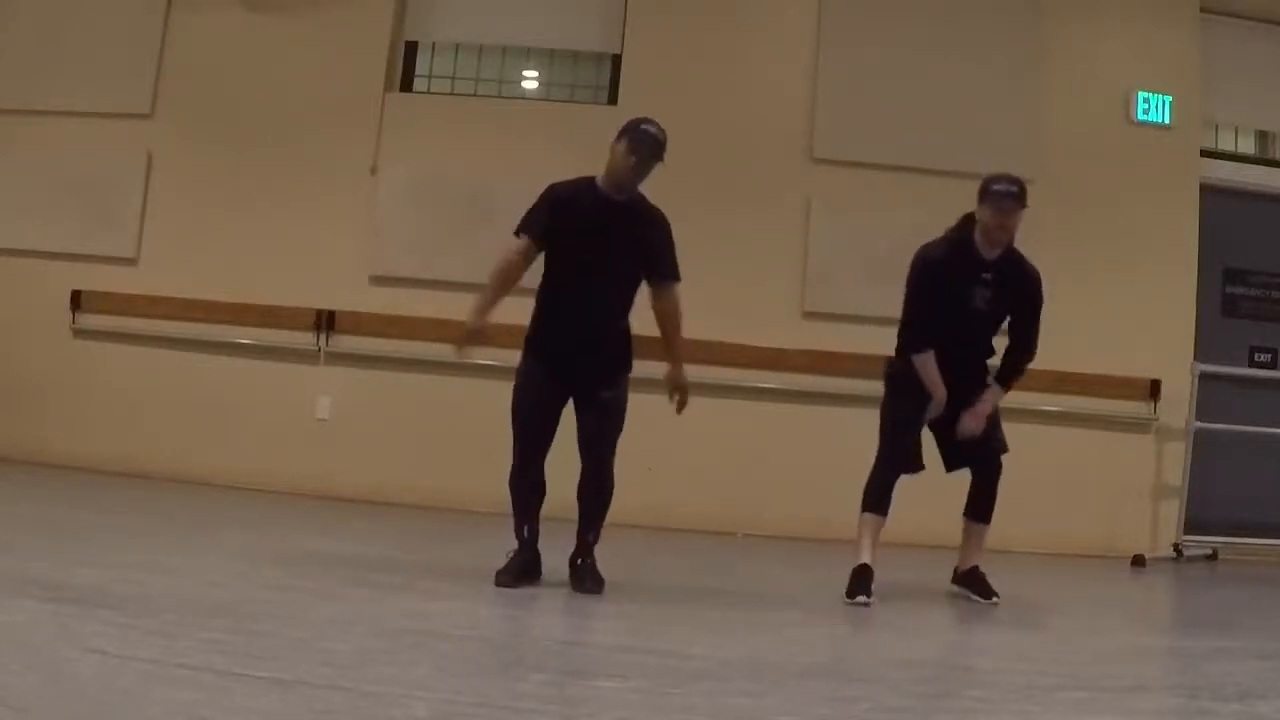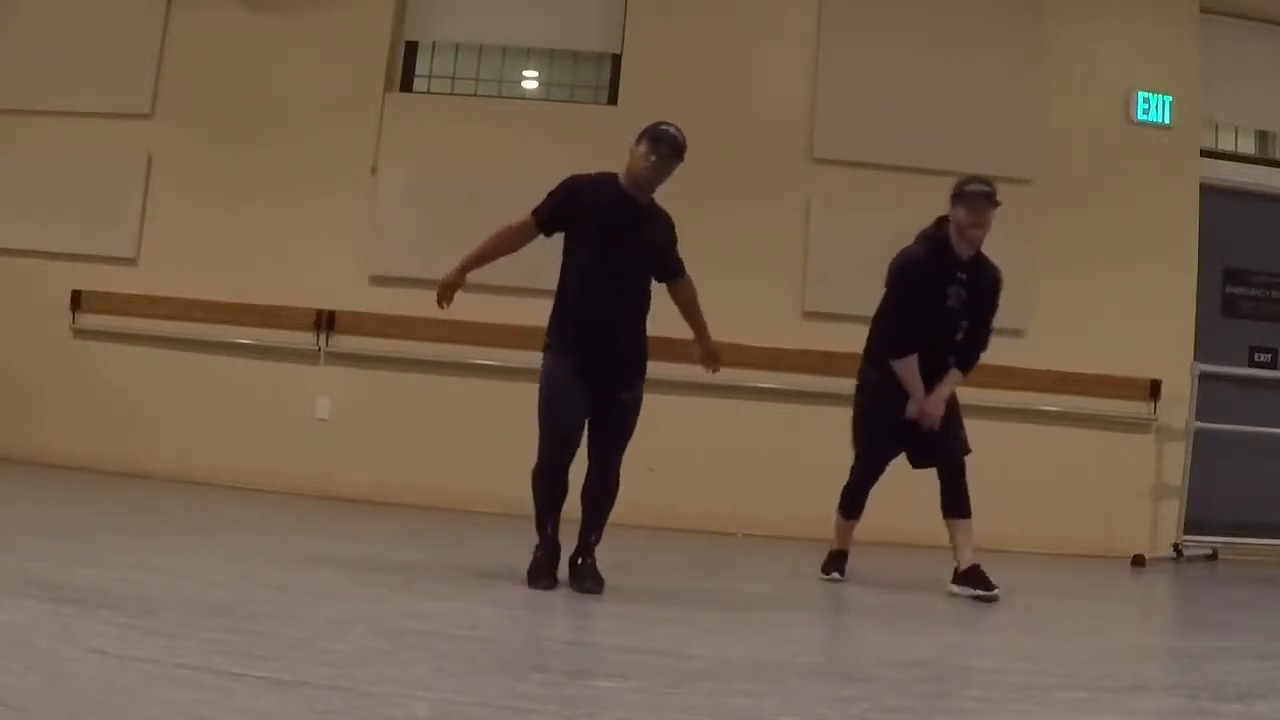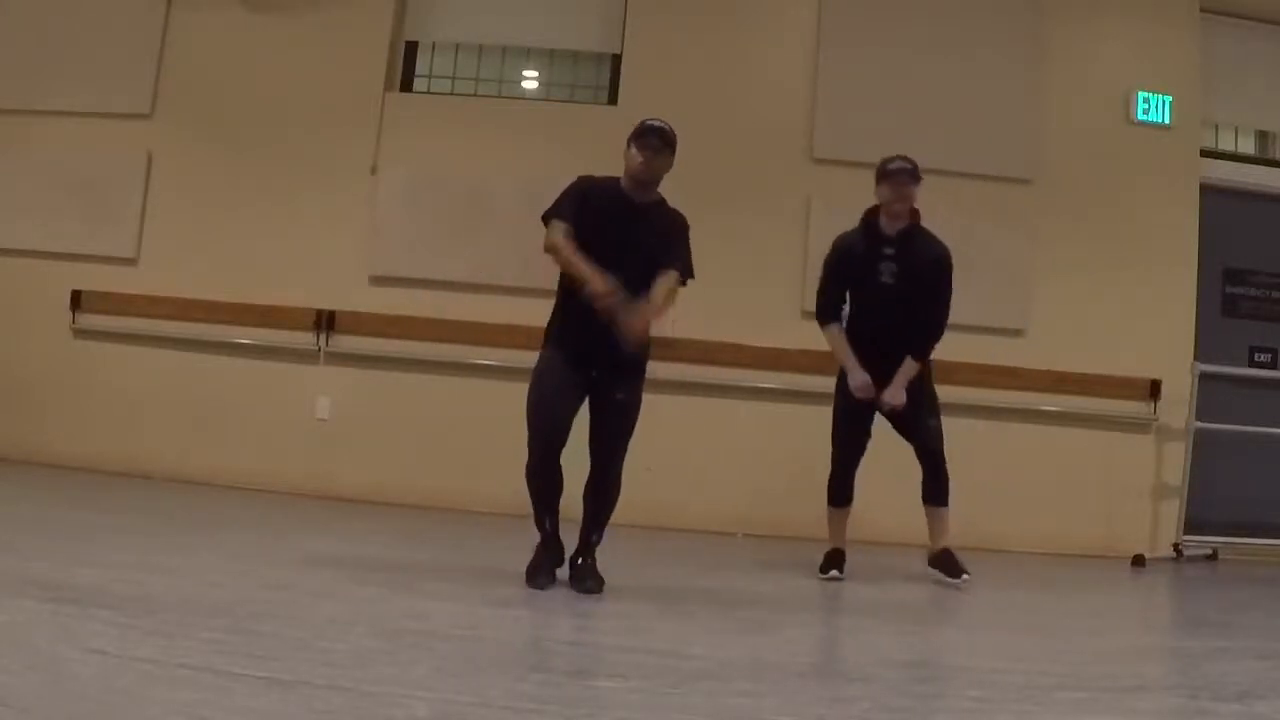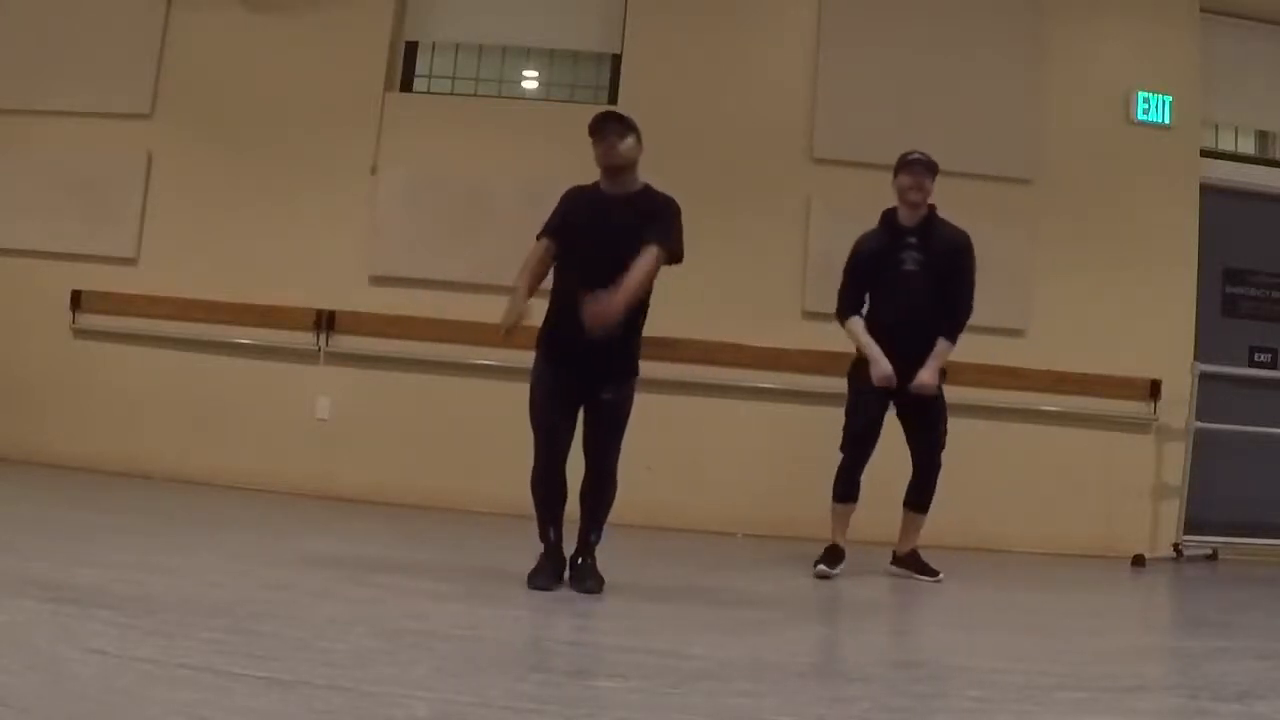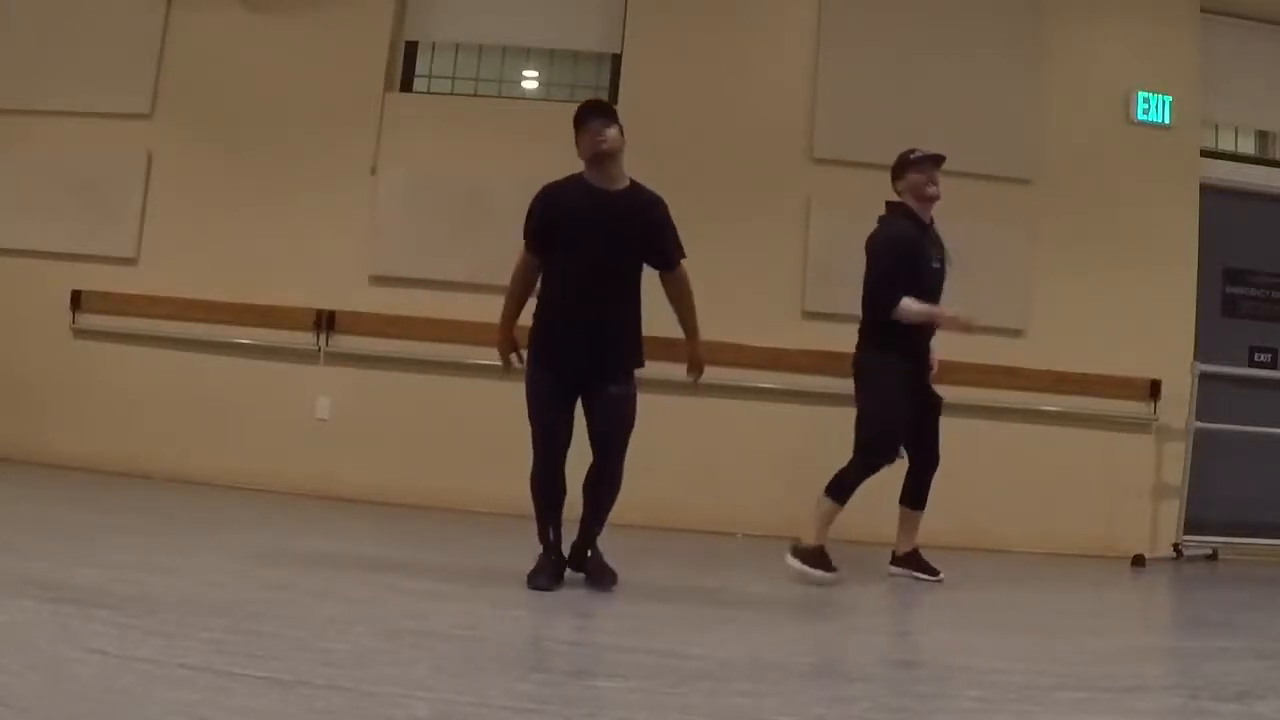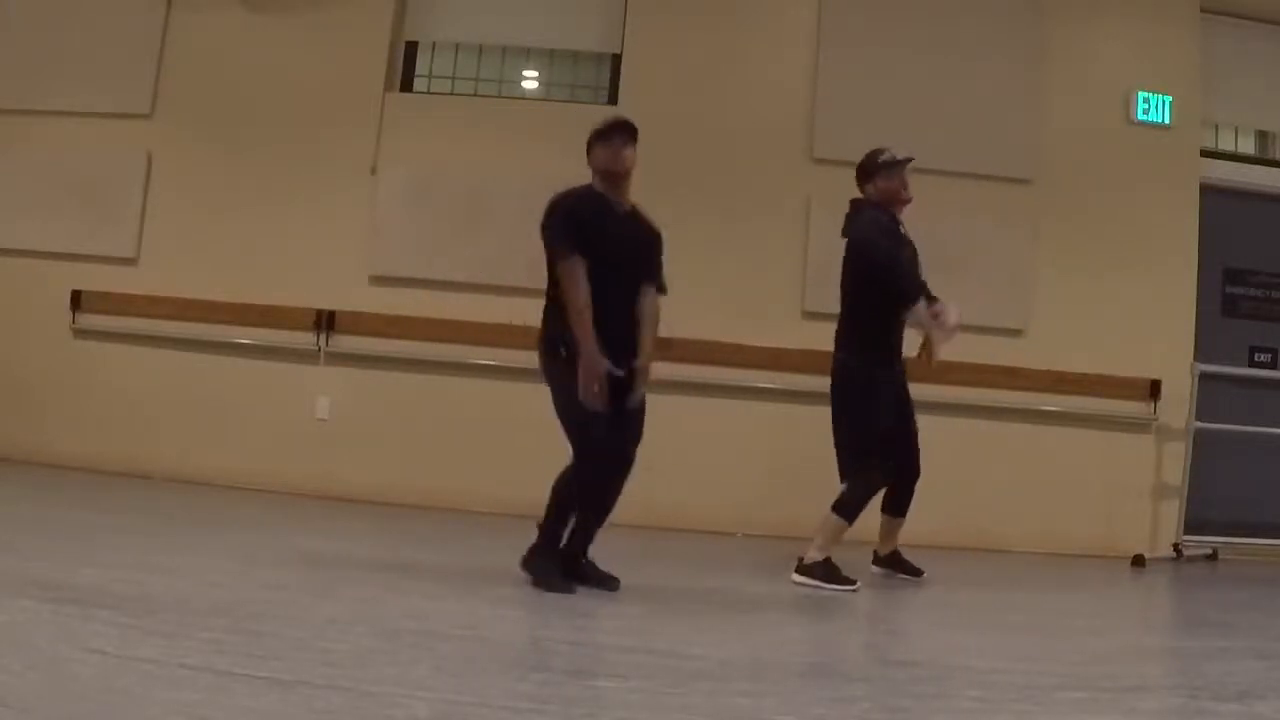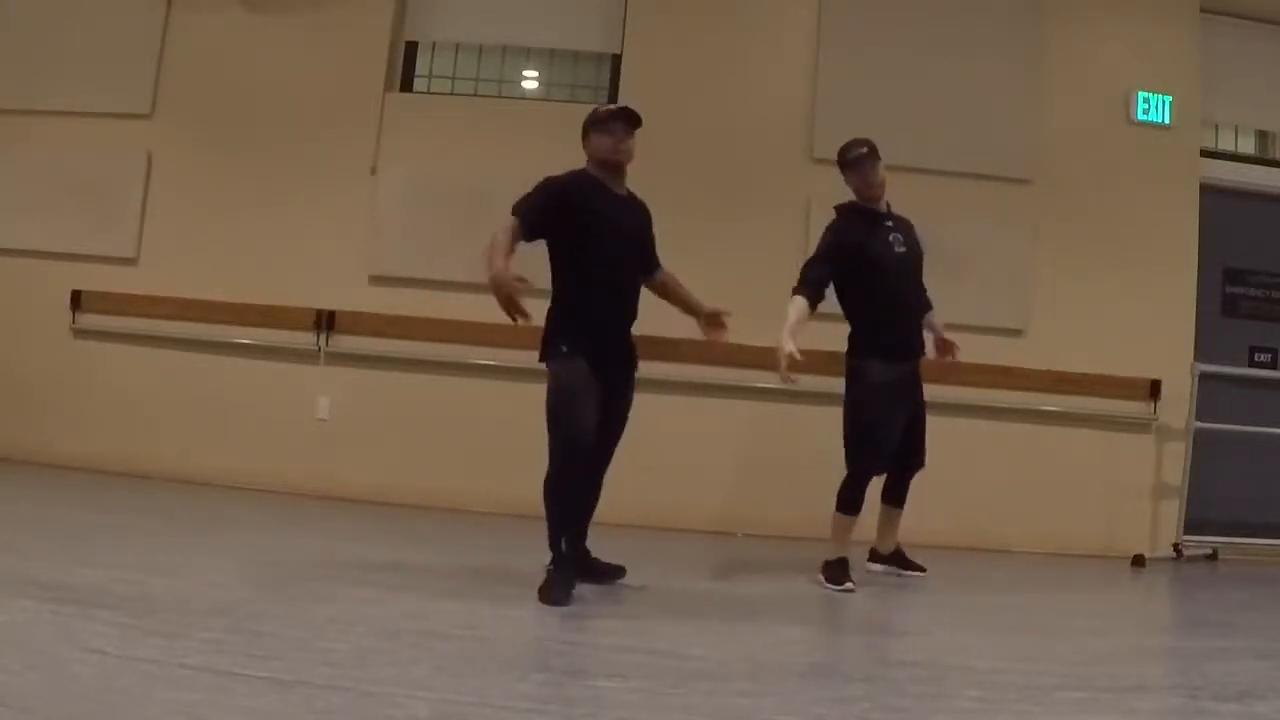
dt=0.4s
person 1, frame 1
left shoulder: (650, 222)
right shoulder: (562, 198)
left elbow: (665, 291)
right elbow: (521, 253)
left wrist: (675, 362)
right wrist: (483, 307)
left hip: (608, 362)
right hip: (545, 354)
left knee: (598, 463)
right knee: (527, 455)
left ankle: (584, 557)
right ankle: (526, 551)
person 1, frame 2
left shoulder: (660, 225)
right shoulder: (583, 191)
left elbow: (678, 280)
right elbow: (524, 230)
left wrist: (704, 339)
right wrist: (462, 269)
left hip: (626, 361)
right hip: (569, 350)
left knee: (606, 464)
right knee: (555, 452)
left ankle: (585, 555)
right ankle: (547, 546)
person 1, frame 3
left shoulder: (671, 225)
right shoulder: (587, 192)
left elbow: (670, 281)
right elbow: (556, 239)
left wrist: (645, 315)
right wrist: (590, 278)
left hip: (624, 360)
right hip: (566, 348)
left knee: (608, 463)
right knee: (543, 443)
left ankle: (586, 556)
right ankle: (548, 542)
person 1, frame 4
left shoulder: (660, 209)
right shoulder: (575, 201)
left elbow: (650, 260)
right elbow: (543, 250)
left wrist: (618, 300)
right wrist: (519, 298)
left hip: (614, 358)
right hip: (557, 350)
left knee: (601, 461)
right knee: (548, 456)
left ankle: (586, 556)
right ankle: (550, 552)
person 1, frame 5
left shoulder: (648, 207)
right shoulder: (554, 198)
left elbow: (673, 276)
right elbow: (529, 265)
left wrist: (693, 341)
right wrist: (506, 326)
left hip: (614, 356)
right hip: (551, 350)
left knee: (609, 457)
right knee: (548, 455)
left ankle: (588, 549)
right ankle: (551, 551)
person 1, frame 6
left shoulder: (644, 230)
right shoulder: (570, 208)
left elbow: (648, 297)
right elbow: (573, 279)
left wrist: (645, 358)
right wrist: (588, 352)
left hip: (620, 360)
right hip: (570, 353)
left knee: (617, 463)
right knee: (593, 453)
left ankle: (575, 554)
right ankle: (545, 548)
person 1, frame 7
left shoulder: (637, 212)
right shoulder: (564, 191)
left elbow: (652, 273)
right elbow: (511, 229)
left wrist: (698, 310)
right wrist: (499, 269)
left hip: (617, 351)
right hip: (572, 345)
left knee: (596, 456)
right knee: (572, 447)
left ankle: (576, 550)
right ankle: (560, 564)
person 2, frame 1
left shoulder: (1024, 277)
right shoulder: (936, 258)
left elbow: (1022, 350)
right elbow: (914, 333)
left wrist: (984, 407)
right wrist: (936, 392)
left hip: (969, 377)
right hip: (915, 372)
left knee: (989, 465)
right knee: (891, 460)
left ankle: (968, 567)
right ankle: (863, 565)
person 2, frame 2
left shoulder: (988, 278)
right shoulder: (913, 262)
left elbow: (973, 345)
right elbow: (896, 337)
left wrist: (938, 395)
right wrist: (916, 396)
left hip: (937, 379)
right hip: (884, 375)
left knee: (953, 464)
right knee: (869, 464)
left ankle: (966, 567)
right ankle: (839, 549)
person 2, frame 3
left shoulder: (933, 254)
right shoulder: (849, 246)
left elbow: (932, 327)
right elbow: (827, 312)
left wrist: (901, 383)
right wrist: (852, 369)
left hip: (910, 370)
right hip: (858, 366)
left knee: (933, 453)
right knee: (845, 456)
left ankle: (940, 551)
right ankle: (835, 550)
person 2, frame 4
left shoulder: (953, 242)
right shoulder: (871, 243)
left elbow: (959, 312)
right elbow: (847, 308)
left wrist: (933, 366)
right wrist: (874, 356)
left hip: (924, 366)
right hip: (873, 365)
left knee: (929, 460)
right knee: (855, 453)
left ankle: (906, 551)
right ankle: (836, 545)
person 2, frame 5
left shoulder: (933, 240)
right shoulder: (891, 234)
right elbow: (886, 301)
left wrist: (929, 351)
right wrist: (941, 316)
left hip: (914, 363)
right hip: (881, 360)
left knee: (925, 457)
right knee: (874, 452)
left ankle: (905, 551)
right ankle: (809, 543)
person 2, frame 6
left shoulder: (893, 233)
right shoulder: (872, 230)
left elbow: (908, 297)
right elbow: (902, 293)
left wrist: (938, 316)
right wrist: (934, 326)
left hip: (884, 367)
right hip: (863, 368)
left knee: (906, 465)
right knee: (869, 469)
left ankle: (887, 552)
right ankle: (814, 559)
person 2, frame 7
left shoulder: (904, 229)
right shoulder: (845, 231)
right elbow: (810, 284)
left wrist: (937, 331)
right wrist: (788, 335)
left hip: (907, 364)
right hip: (870, 364)
left knee: (906, 460)
right knee: (866, 460)
left ankle: (887, 549)
right ankle: (836, 559)
